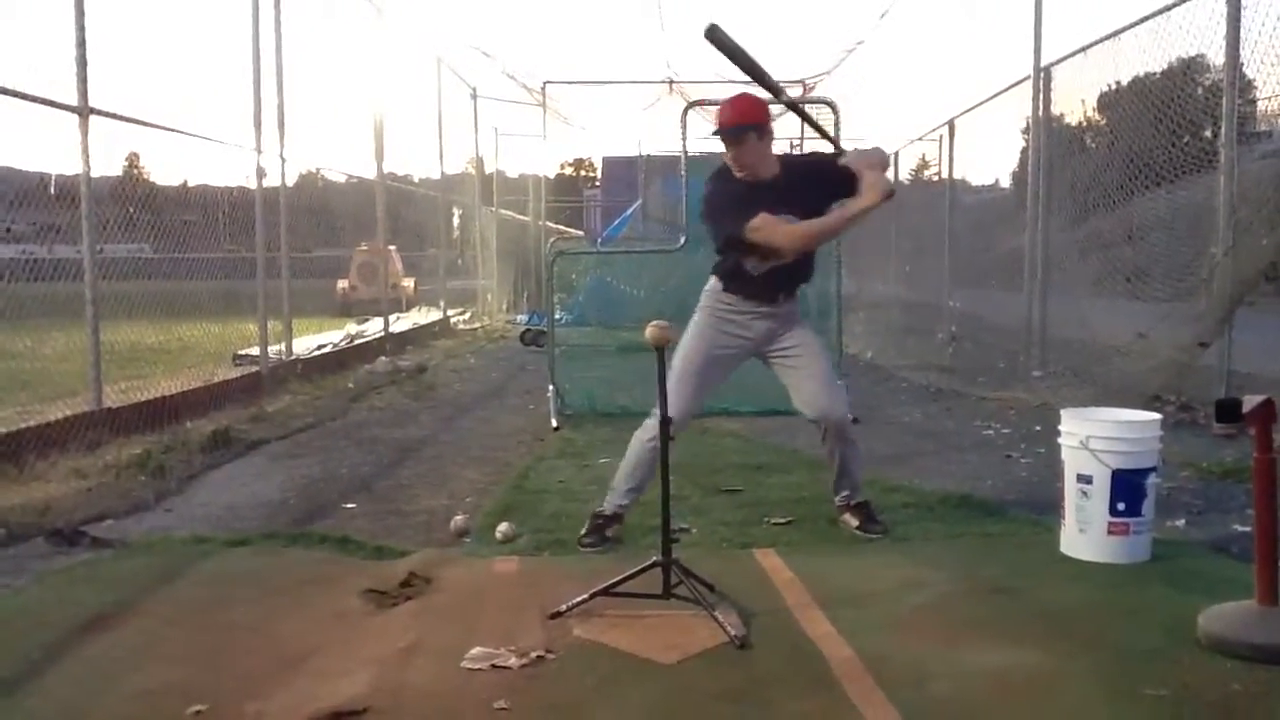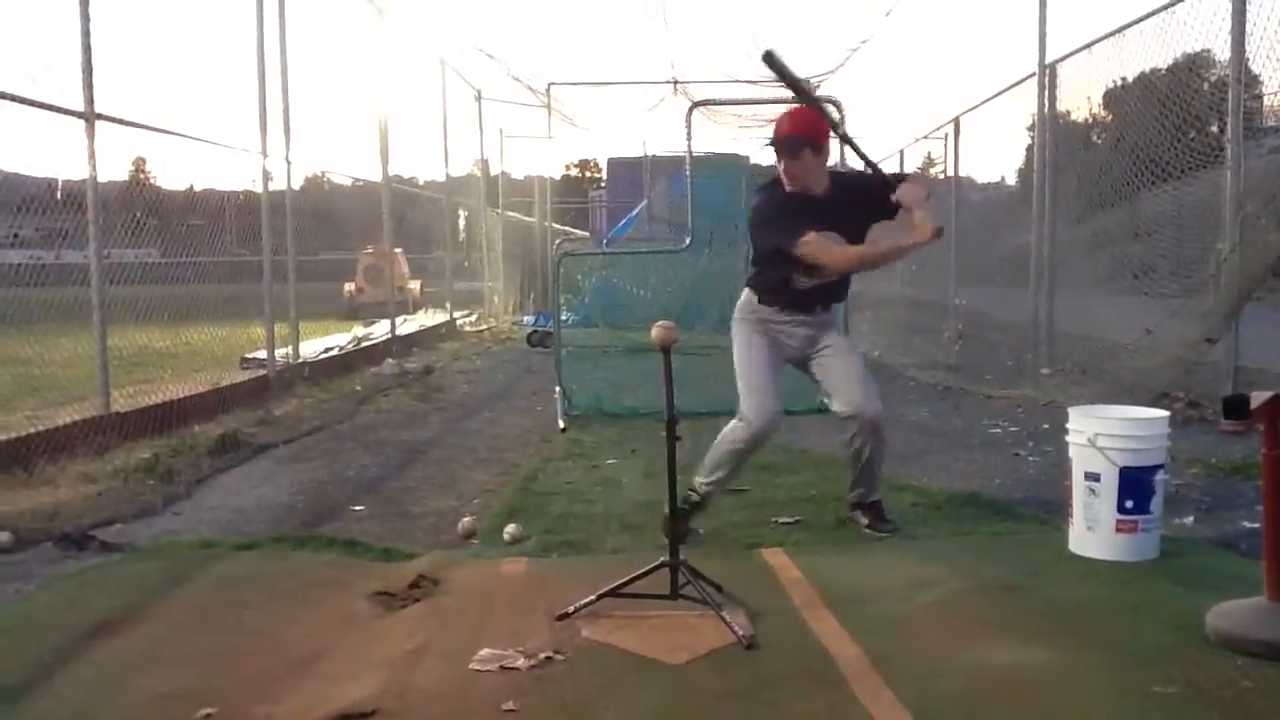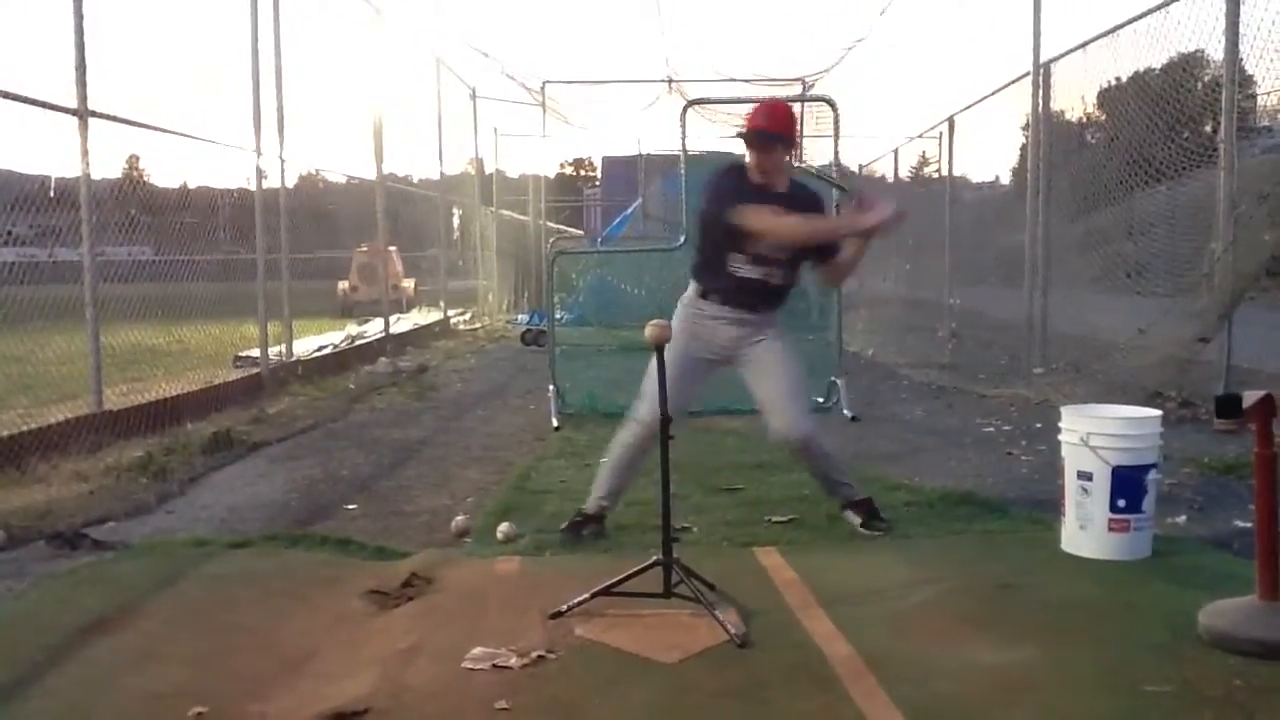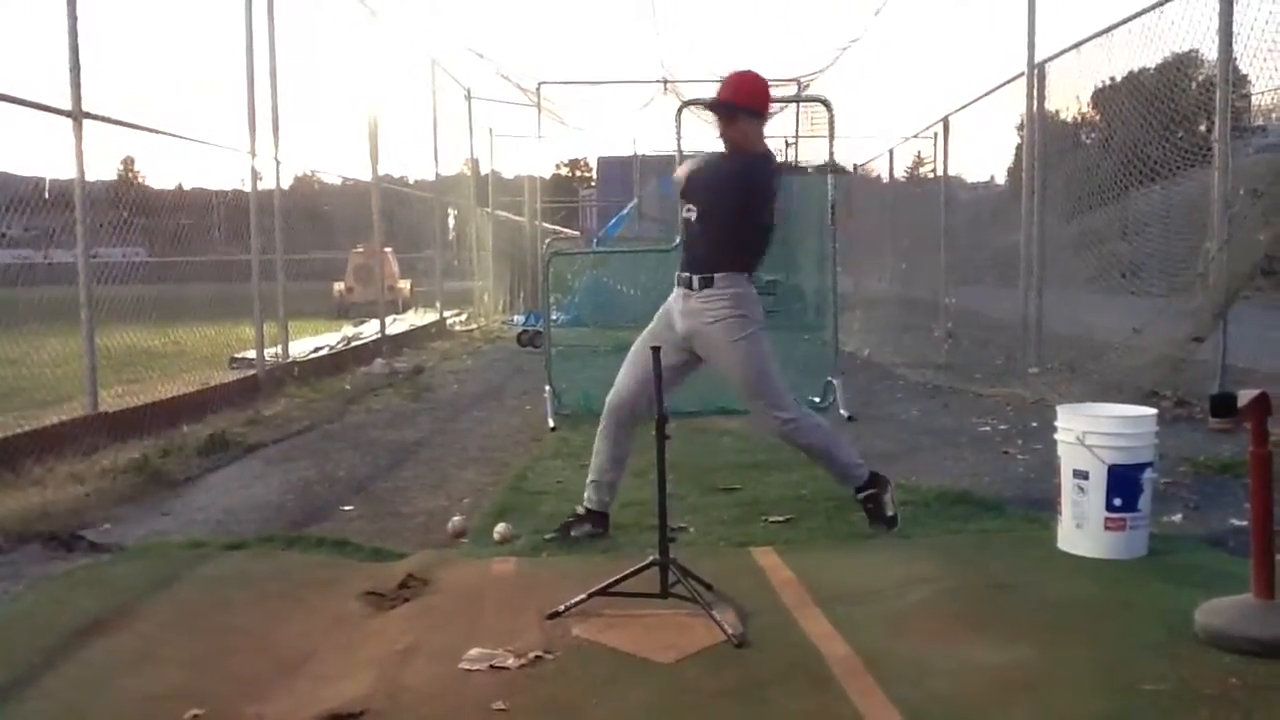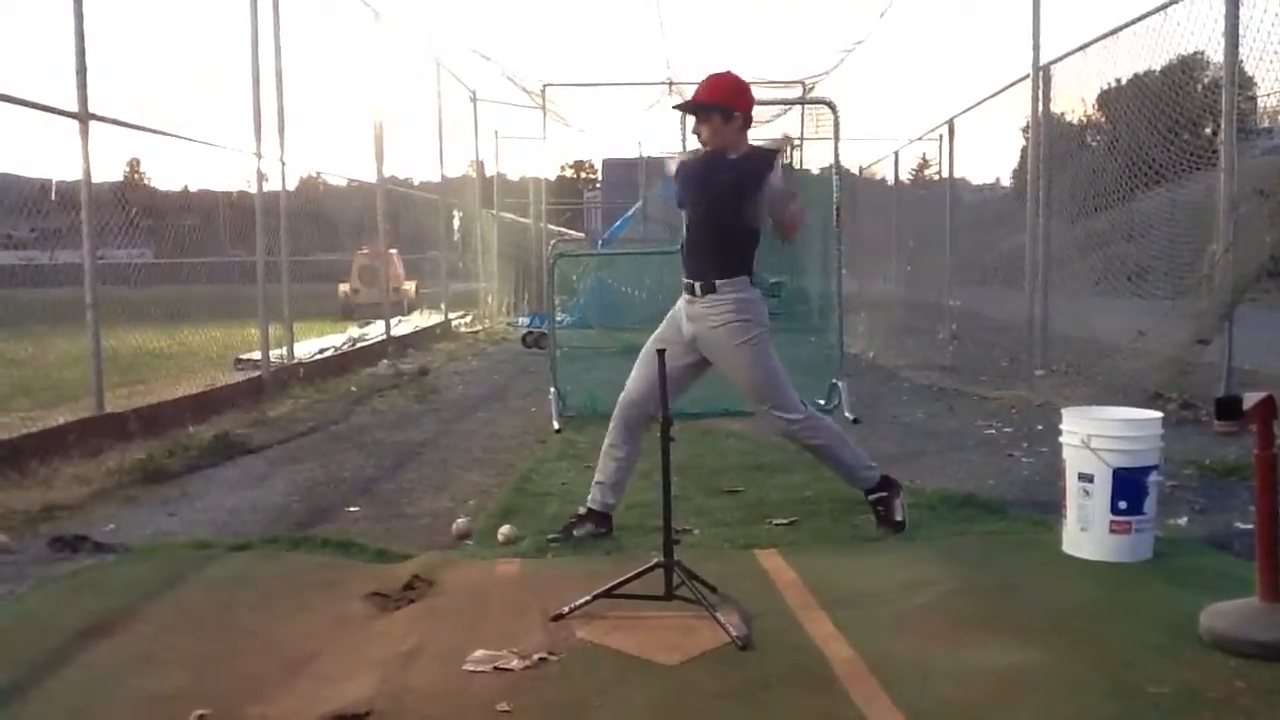
dt=0.3s
person 1, frame 1
left shoulder: (807, 172)
right shoulder: (721, 193)
left elbow: (877, 160)
right elbow: (789, 239)
left wrist: (866, 166)
right wrist: (861, 204)
left hip: (783, 314)
right hip: (725, 310)
left knee: (832, 411)
right knee: (672, 415)
left ankle: (850, 500)
right ankle: (611, 511)
person 1, frame 2
left shoulder: (858, 190)
right shoulder: (771, 207)
left elbow: (918, 191)
right elbow: (839, 261)
left wrist: (914, 201)
right wrist: (914, 239)
left hip: (820, 323)
right hip: (764, 319)
left knee: (862, 411)
right knee: (760, 418)
left ankle: (863, 498)
right ankle: (698, 492)
person 1, frame 3
left shoulder: (808, 203)
right shoulder: (730, 182)
left elbow: (833, 276)
right elbow: (780, 228)
left wrist: (862, 233)
right wrist: (865, 223)
left hip: (760, 326)
right hip: (702, 316)
left knee: (796, 429)
right knee: (647, 419)
left ankle: (849, 496)
right ankle: (594, 510)
person 1, frame 4
left shoulder: (733, 169)
right shoulder: (756, 167)
left elbow: (683, 180)
left wrist: (685, 174)
left hip: (724, 305)
right hip: (684, 300)
left knee: (782, 414)
right knee: (621, 404)
left ankle: (869, 484)
right ankle: (595, 510)
person 1, frame 5
right shoulder: (768, 165)
right elbow: (789, 230)
left hip: (729, 309)
right hip: (691, 305)
left knee: (789, 413)
right knee: (633, 405)
left ankle: (880, 486)
right ankle: (599, 511)
